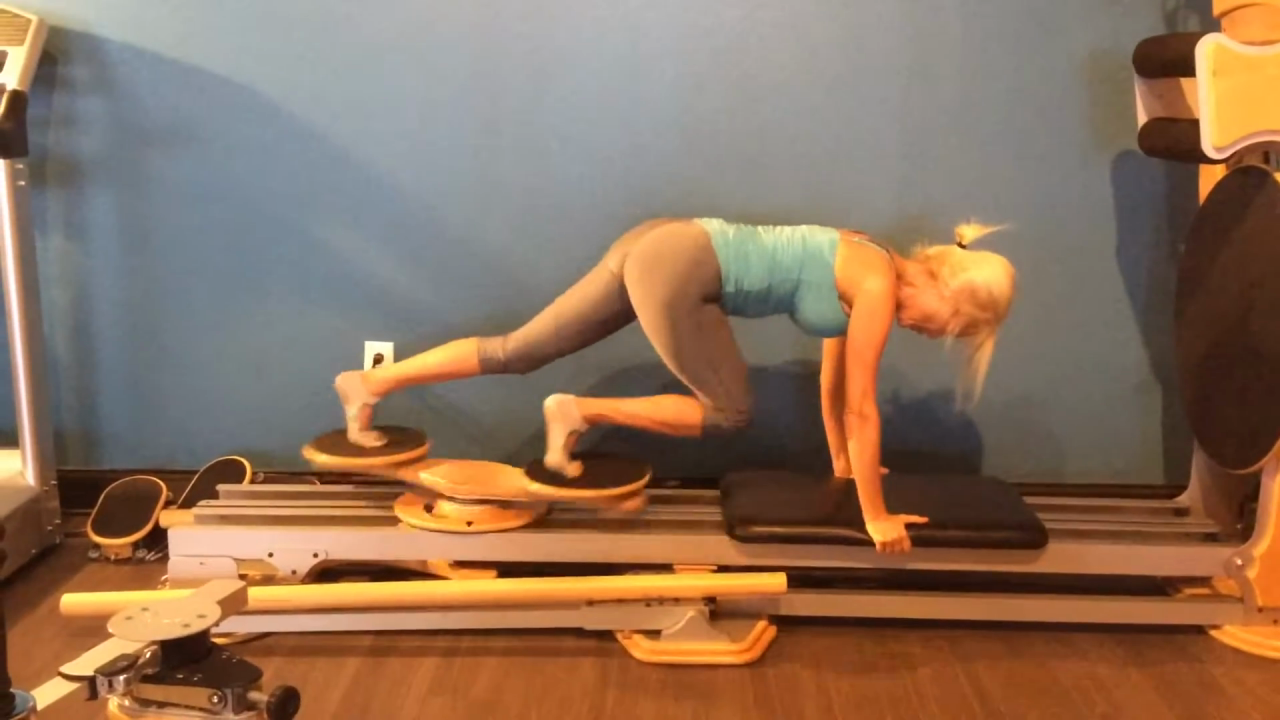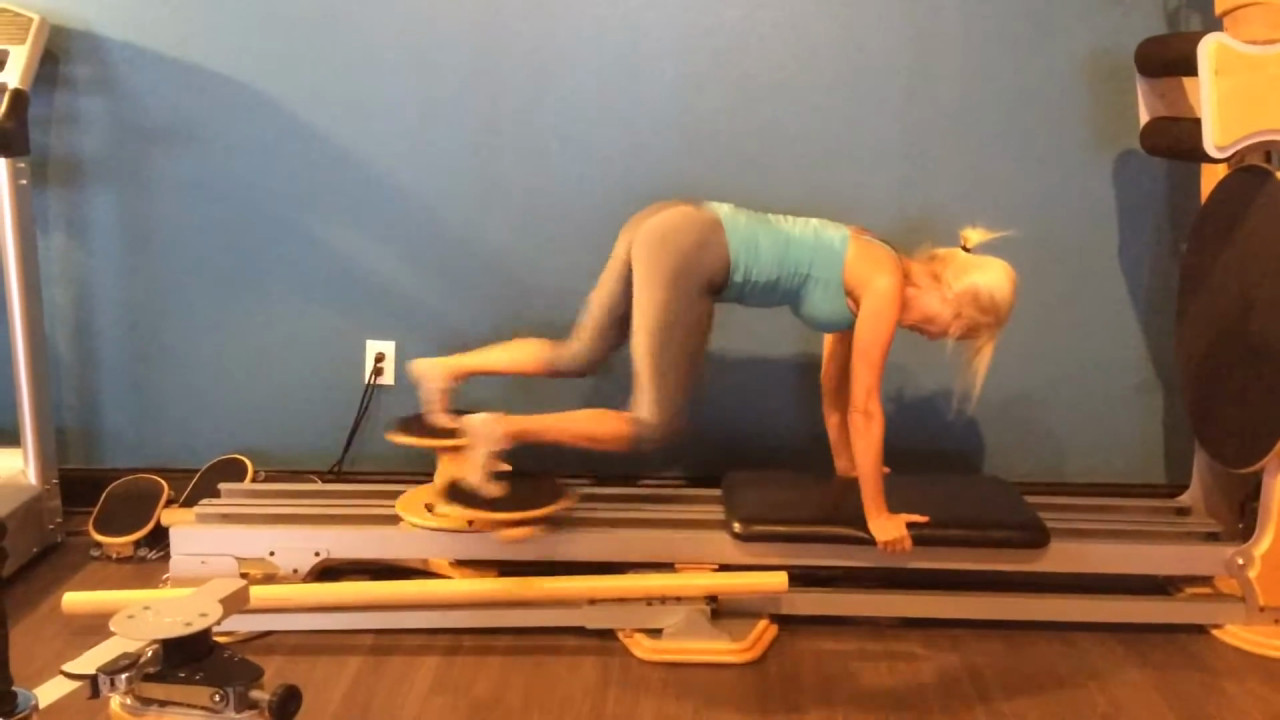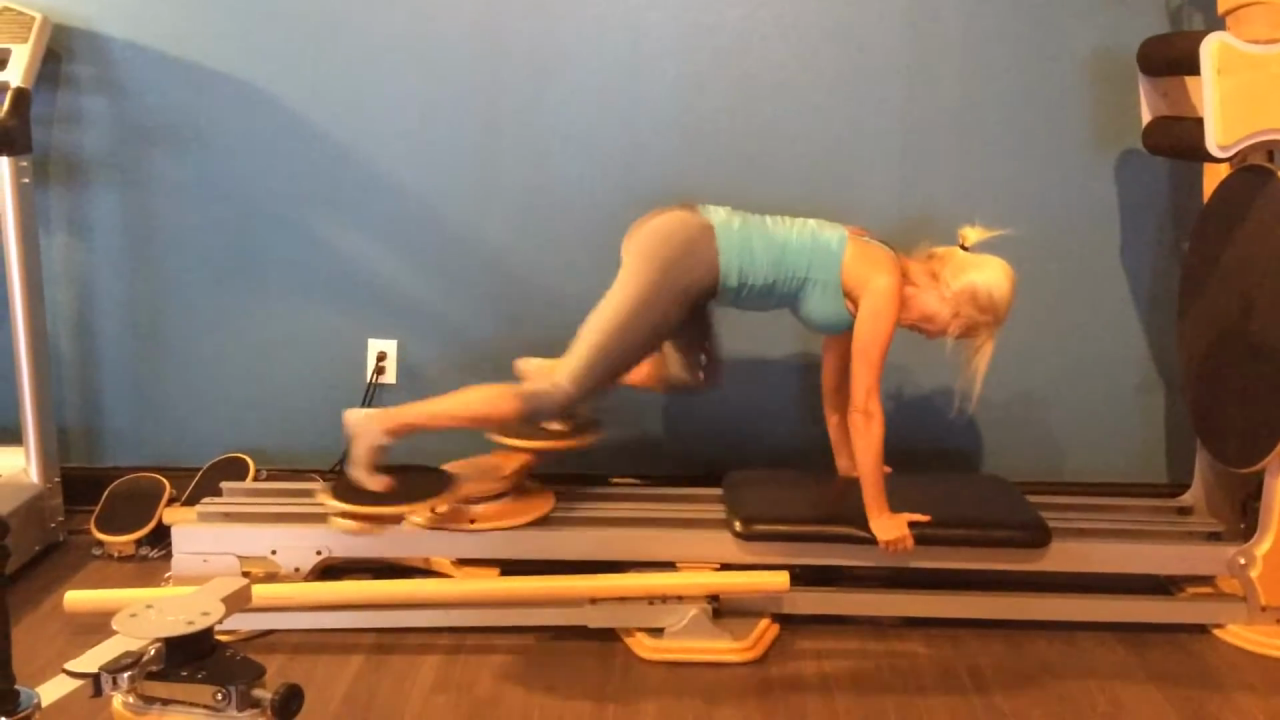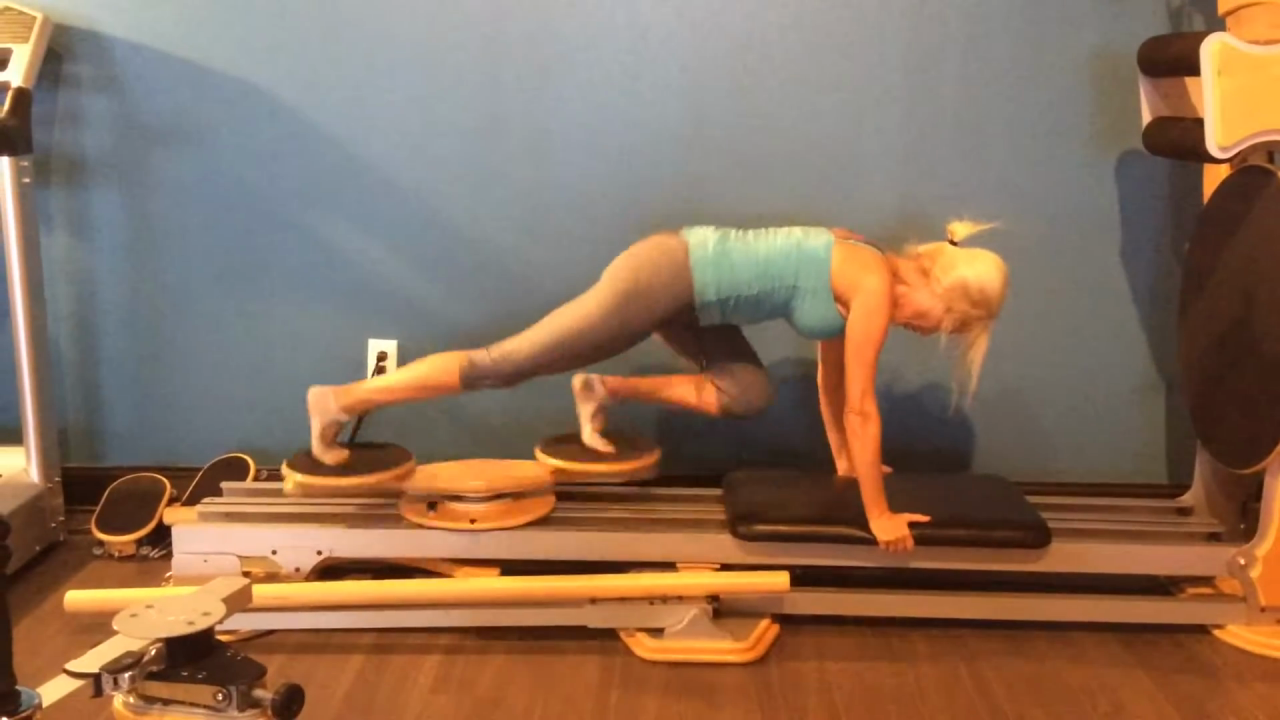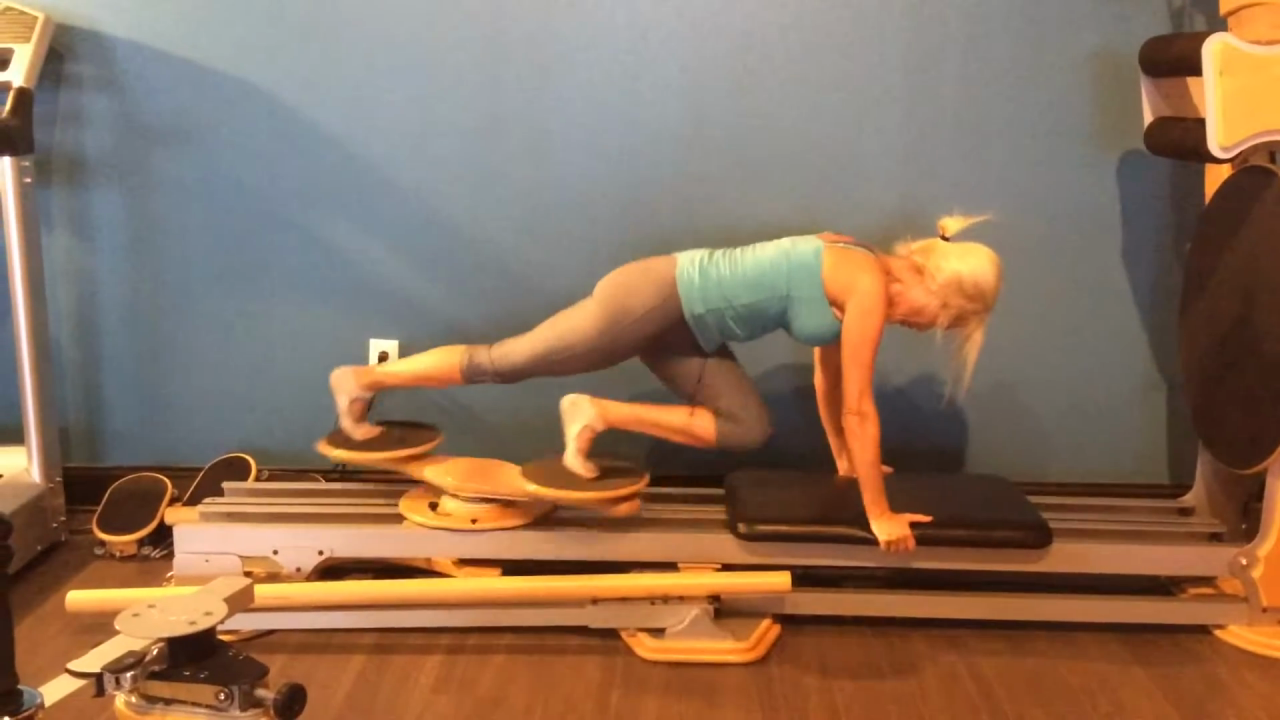
dt=0.2s
person 1, frame 1
left shoulder: (864, 272)
right shoulder: (881, 286)
left elbow: (832, 381)
right elbow: (860, 409)
left wrist: (842, 465)
right wrist: (876, 516)
left hip: (660, 243)
right hip: (677, 270)
left knee: (516, 350)
right knee: (730, 413)
left ankle: (368, 384)
right ankle: (581, 411)
person 1, frame 2
left shoulder: (867, 277)
right shoulder: (887, 284)
left elbow: (834, 383)
right elbow: (863, 406)
left wrist: (843, 468)
right wrist: (877, 515)
left hip: (667, 226)
right hip: (684, 249)
left knee: (579, 358)
right knee: (656, 423)
left ankle: (441, 370)
right ankle: (502, 430)
person 1, frame 3
left shoulder: (860, 278)
right shoulder: (888, 285)
left elbow: (834, 378)
right elbow: (864, 407)
left wrist: (847, 465)
right wrist: (879, 515)
left hip: (673, 233)
right hip: (679, 254)
left knee: (694, 373)
right knee: (564, 394)
left ankle: (543, 371)
right ankle: (385, 424)
person 1, frame 4
left shoulder: (857, 273)
right shoulder: (876, 286)
left elbow: (831, 378)
right elbow: (859, 408)
left wrist: (847, 464)
right wrist: (879, 514)
left hip: (677, 261)
right hip: (662, 280)
left knee: (749, 394)
right knee: (502, 365)
left ankle: (608, 389)
right ankle: (342, 399)
person 1, frame 5
left shoulder: (856, 275)
right shoulder: (869, 286)
left elbow: (827, 378)
right elbow: (858, 409)
left wrist: (847, 466)
right wrist: (880, 514)
left hip: (681, 311)
right hip: (652, 304)
left knee: (748, 430)
right knee: (499, 363)
left ankle: (600, 417)
right ankle: (361, 380)
